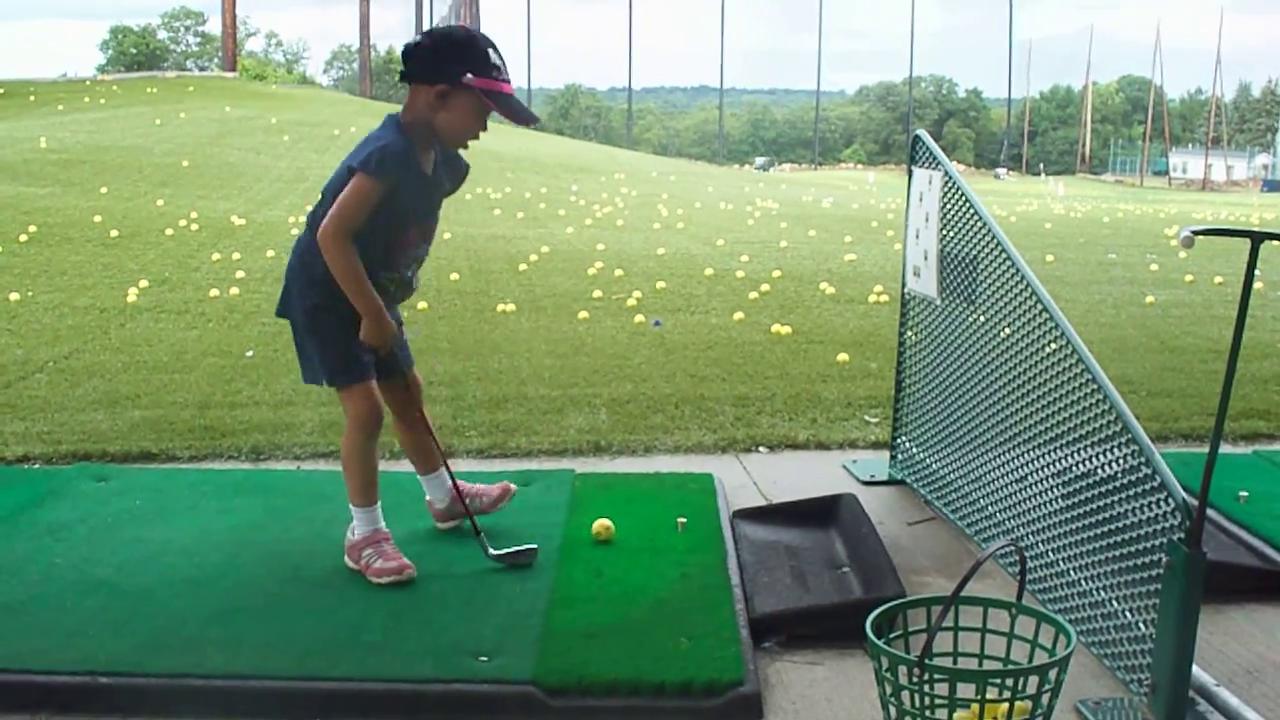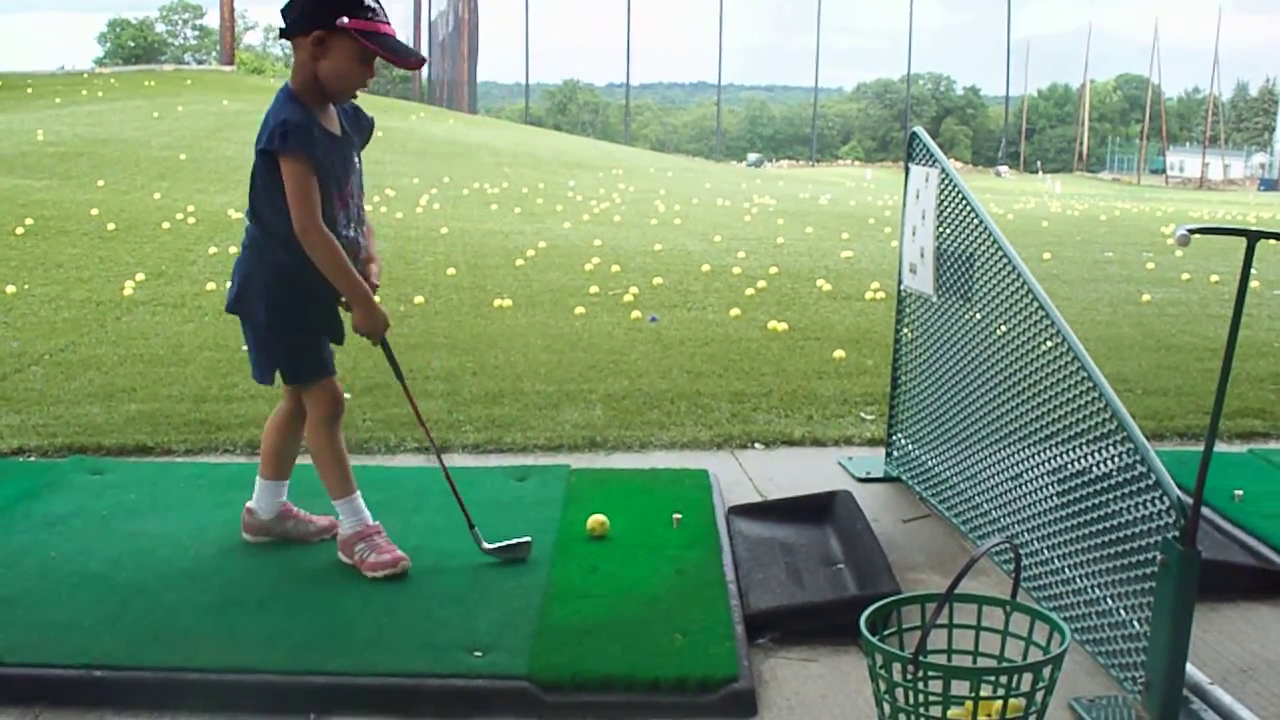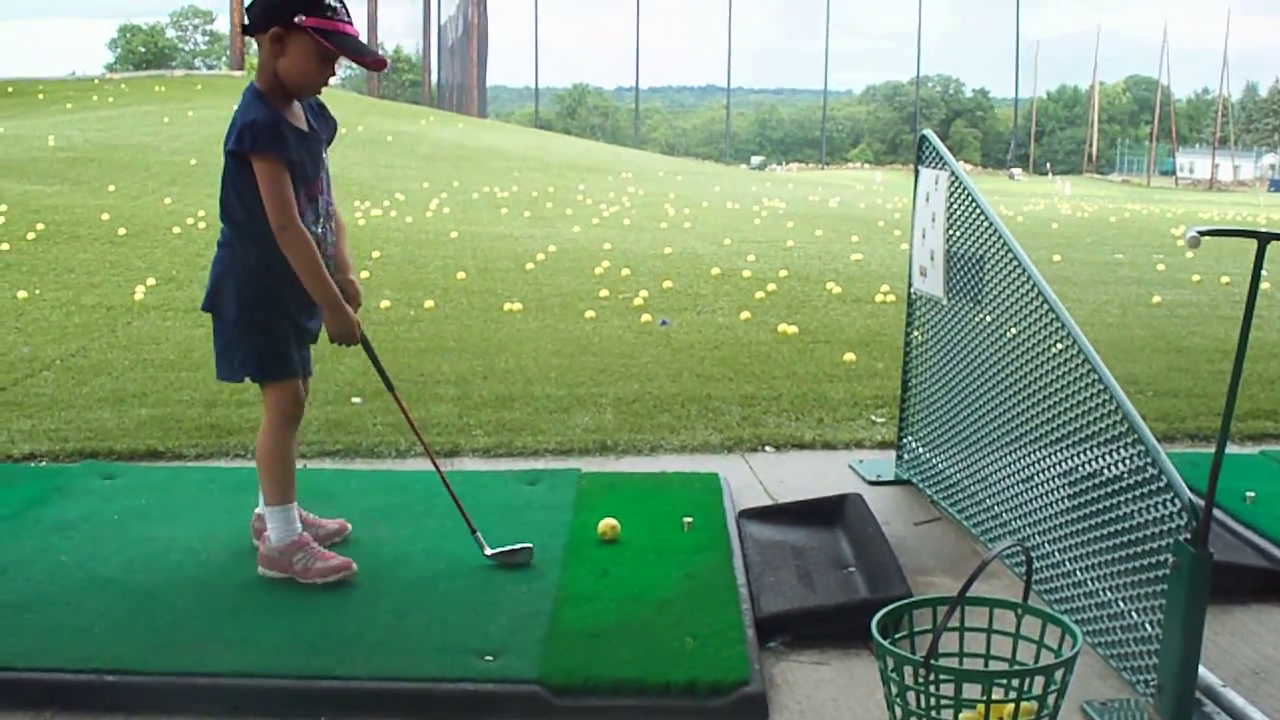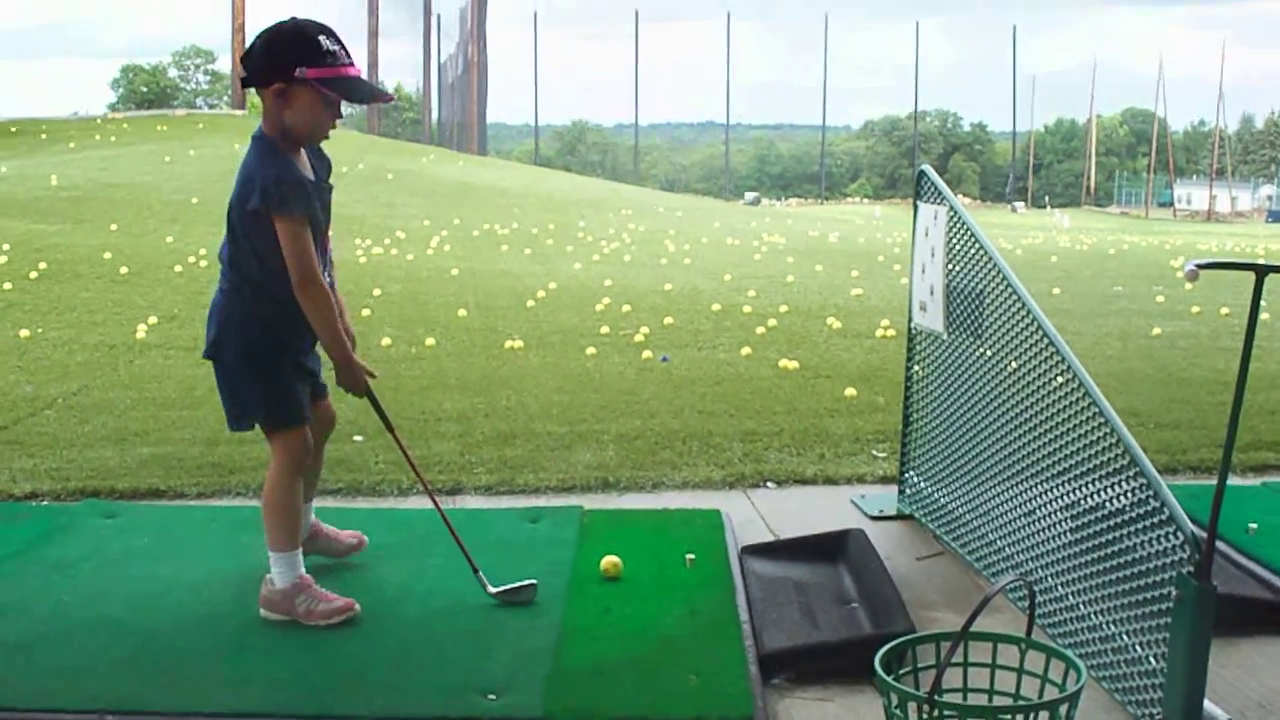
dt=0.4s
person 1, frame 1
left shoulder: (439, 161)
right shoulder: (389, 155)
right elbow: (332, 235)
left wrist: (384, 310)
right wrist: (373, 315)
left hip: (372, 292)
right hip: (323, 295)
left knee: (406, 393)
right knee: (366, 406)
left ankle: (443, 497)
right ankle: (365, 534)
person 1, frame 2
left shoulder: (345, 118)
right shoulder: (291, 125)
left elbow: (350, 200)
right elbow: (308, 227)
left wrist: (368, 257)
right wrist: (362, 300)
left hip: (310, 286)
right hip: (280, 288)
left knee: (303, 398)
right knee: (324, 399)
left ankle: (265, 509)
right ankle: (356, 527)
person 1, frame 3
left shoulder: (309, 114)
right shoulder: (259, 124)
left elbow: (324, 201)
right elbow: (286, 227)
left wrist: (344, 270)
right wrist: (333, 305)
left hip: (290, 286)
right hip: (256, 289)
left knee: (283, 401)
right knee: (287, 402)
left ankle: (273, 514)
right ankle: (281, 541)
person 1, frame 4
left shoulder: (303, 156)
right shoulder: (276, 175)
left elbow: (319, 253)
right elbow: (304, 280)
left wrist: (340, 317)
right wrist: (344, 358)
left hip: (284, 326)
right hip: (255, 332)
left knee: (319, 421)
right knee: (292, 445)
left ankle: (301, 525)
right ankle: (284, 584)
